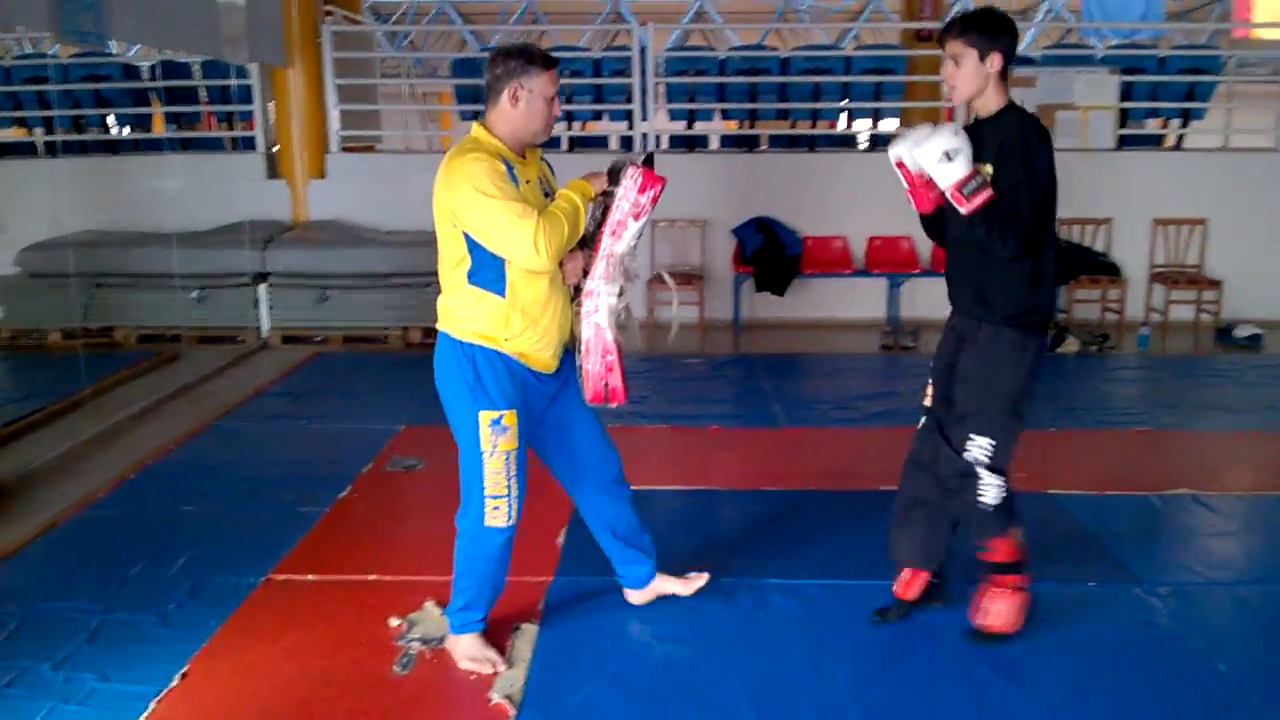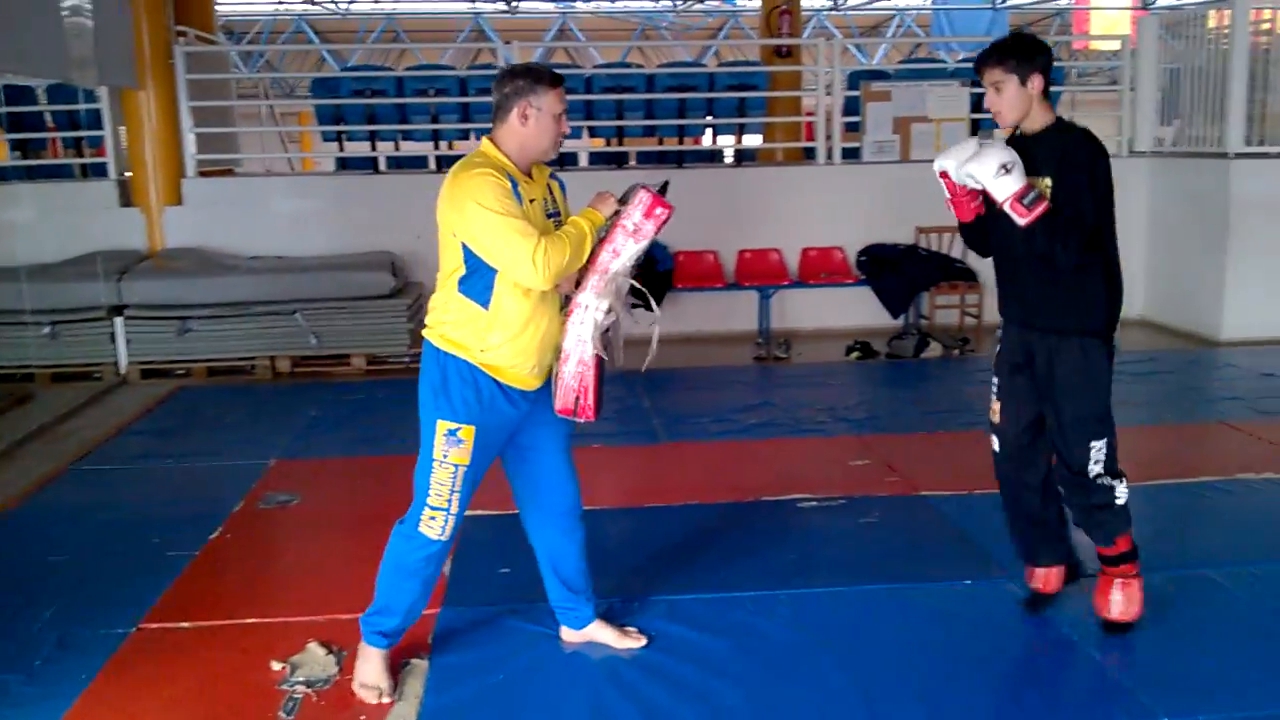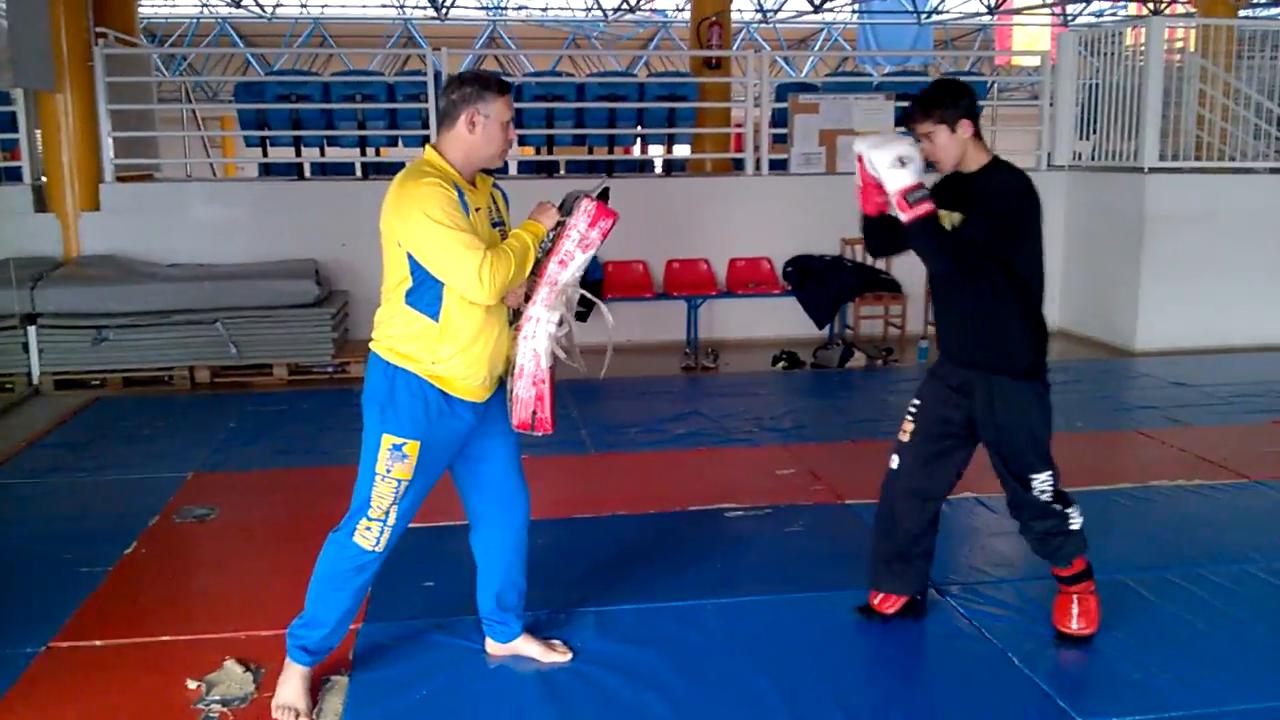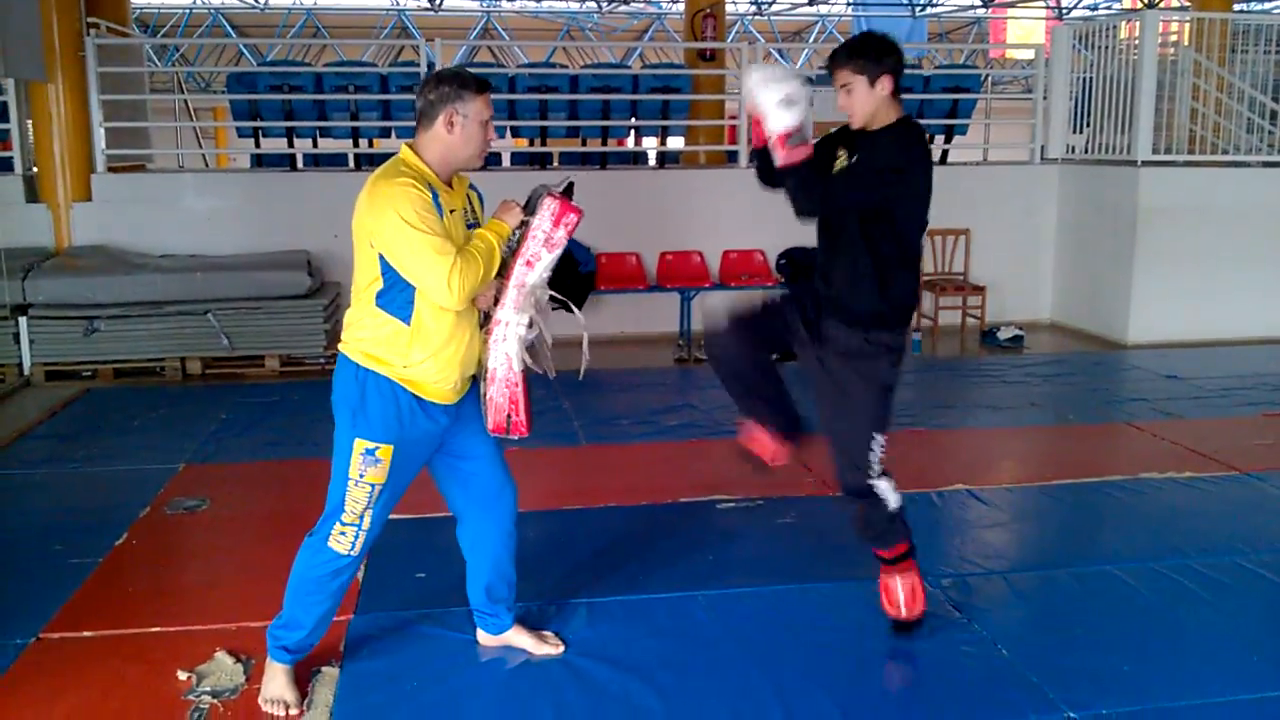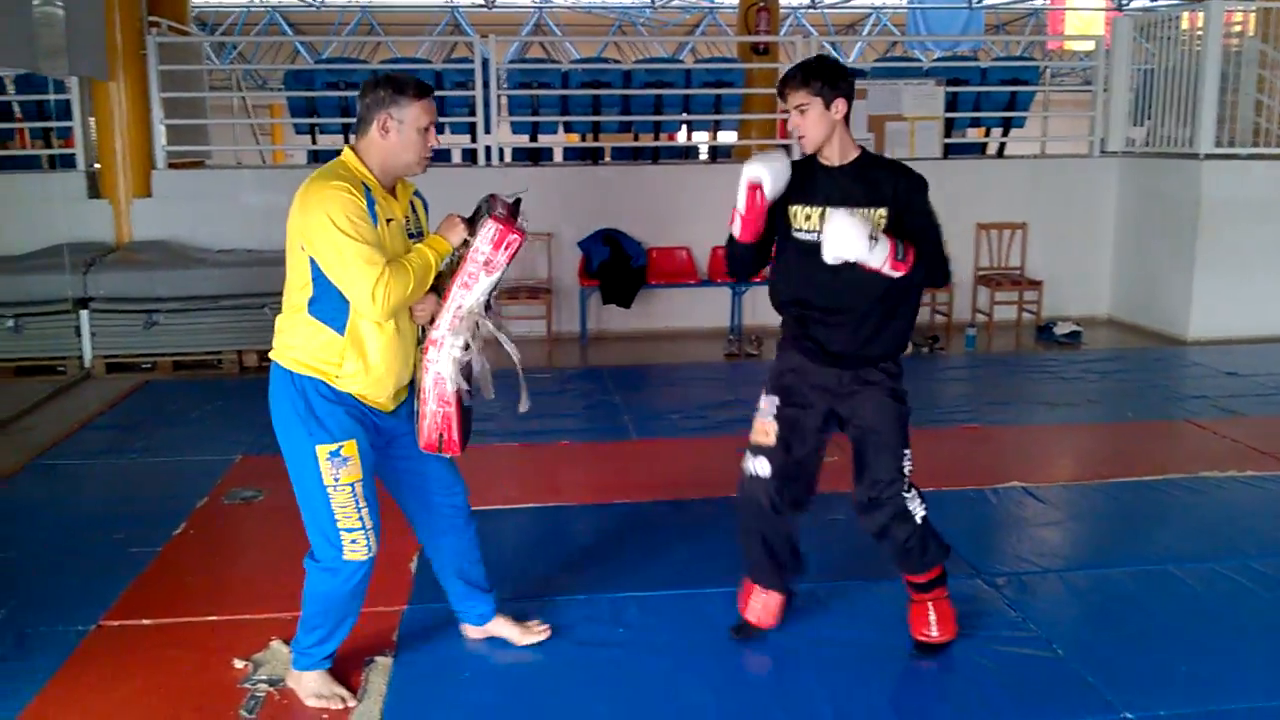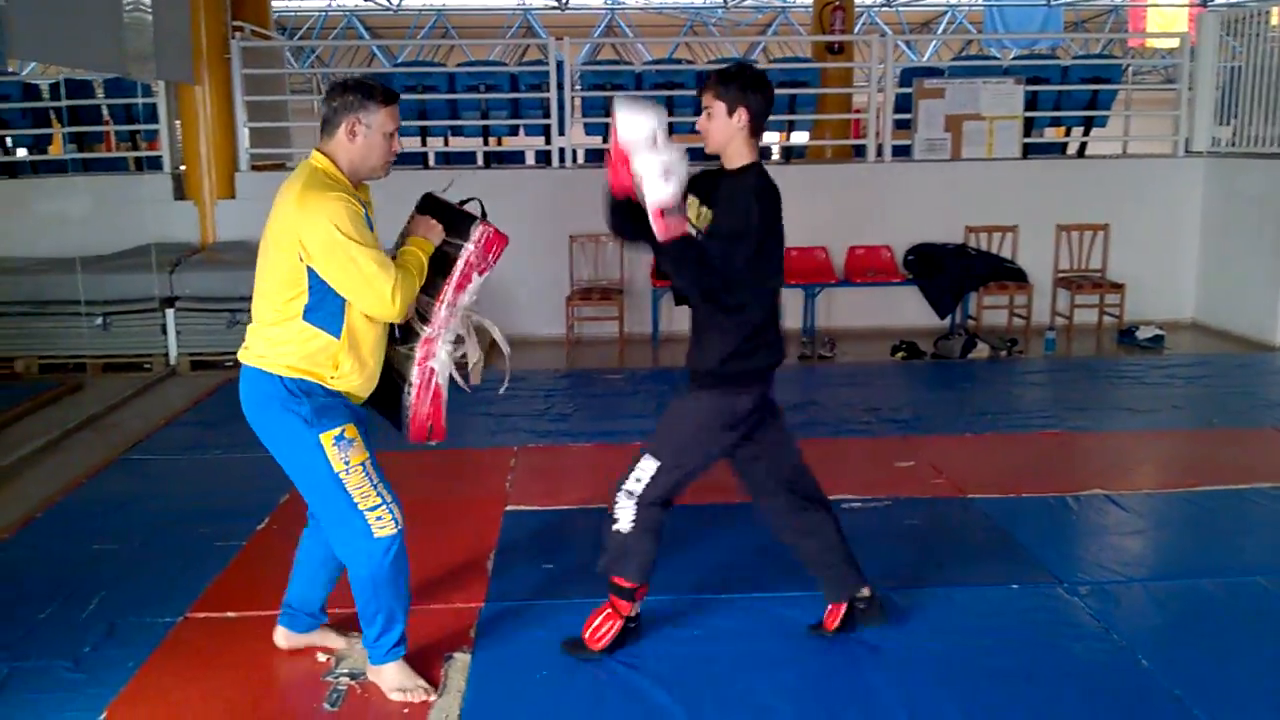
dt=0.5s
person 1, frame 1
left shoulder: (530, 163)
right shoulder: (470, 168)
right elbow: (537, 245)
left wrist: (576, 258)
right wrist: (581, 191)
left hip: (545, 358)
right hip: (484, 361)
left knee: (596, 471)
right knee: (492, 503)
left ankle: (641, 578)
right ankle: (464, 628)
person 1, frame 2
left shoulder: (543, 181)
right shoulder: (475, 183)
left elbow: (558, 265)
right elbow: (539, 265)
left wrist: (589, 265)
right wrist: (592, 217)
left hip: (531, 377)
right hip: (466, 375)
left knee: (557, 502)
right knee: (434, 519)
left ankle: (577, 620)
right ankle: (376, 641)
person 1, frame 3
left shoulder: (484, 190)
right shoulder: (420, 192)
right elbow: (484, 278)
left wrist: (529, 277)
right wrist: (533, 230)
left hip: (479, 388)
right hip: (415, 389)
left knee: (505, 512)
right knee: (370, 531)
left ankle: (504, 632)
right ankle: (301, 659)
person 1, frame 4
left shoulder: (460, 190)
right shoulder: (394, 192)
left elbow: (471, 280)
right elbow: (450, 284)
left wrist: (494, 286)
right wrist: (497, 229)
left hip: (452, 389)
right hip: (385, 390)
left knee: (492, 505)
right knee: (346, 532)
left ankle: (495, 624)
right ankle: (282, 654)
person 1, frame 5
left shoulder: (405, 197)
right shoulder: (330, 196)
right elbow: (381, 292)
left wrist: (428, 301)
right wrist: (439, 244)
left hip: (386, 392)
right hip: (318, 394)
left knee: (440, 501)
right knee: (349, 543)
left ankle: (476, 614)
right ankle: (308, 666)
person 1, frame 6
left shoulder: (339, 189)
right shoulder: (321, 204)
left elbow: (363, 287)
right elbow: (391, 297)
left wrist: (412, 252)
right wrist: (418, 244)
left hip: (327, 385)
right hip: (289, 391)
left knee: (347, 509)
right knee: (373, 523)
left ankle: (298, 623)
right ankle: (386, 656)
person 2, frame 1
left shoulder: (1023, 138)
right shoulder: (966, 136)
left elbow: (1012, 242)
left wrist: (960, 184)
right wrist: (919, 186)
left hip: (1011, 324)
right hip: (971, 317)
left knee: (977, 455)
right knee: (932, 443)
left ankle: (1006, 580)
right ankle: (918, 570)
person 2, frame 2
left shoulder: (1080, 151)
right shoulder: (1009, 154)
left elbow: (1073, 249)
right elbow: (987, 243)
left wrist: (1020, 199)
right wrist: (965, 205)
left hip: (1077, 333)
right hip: (1021, 330)
left knee: (1084, 459)
right knee: (1015, 455)
left ankle: (1121, 569)
right ankle: (1050, 561)
person 2, frame 3
left shoulder: (1009, 191)
right shoulder: (947, 187)
left elbow: (949, 259)
right elbow: (880, 245)
left wrist: (907, 194)
right wrist: (875, 191)
left hip: (1011, 372)
right hip: (954, 367)
left knee: (1031, 491)
right knee: (908, 480)
left ankle: (1076, 583)
right ankle: (899, 589)
person 2, frame 4
left shoulder: (904, 150)
right shoulder: (847, 141)
left elbow: (818, 202)
right elbow: (773, 175)
left wrist: (786, 144)
right wrist: (765, 126)
left hip: (869, 328)
right hip: (821, 306)
left knee: (858, 460)
right knee: (729, 344)
left ankle: (897, 565)
right ankle: (776, 427)
person 2, frame 5
left shoulder: (896, 183)
right shoulder: (779, 180)
left elbow: (933, 269)
right elbow: (743, 264)
left wrist: (887, 257)
right wrist: (749, 213)
left hip: (867, 369)
right hip: (799, 360)
left knee: (886, 492)
right knee: (766, 482)
left ankle: (929, 591)
right ankle: (769, 589)
person 2, frame 6
left shoulder: (751, 197)
right shoulder: (710, 183)
left elbow: (699, 284)
right elbow: (629, 227)
left wrist: (665, 220)
right wrist: (624, 168)
left hip: (726, 380)
right hip: (740, 373)
left knee: (644, 487)
right knee: (786, 490)
left ankle: (621, 608)
right ankle: (850, 596)
